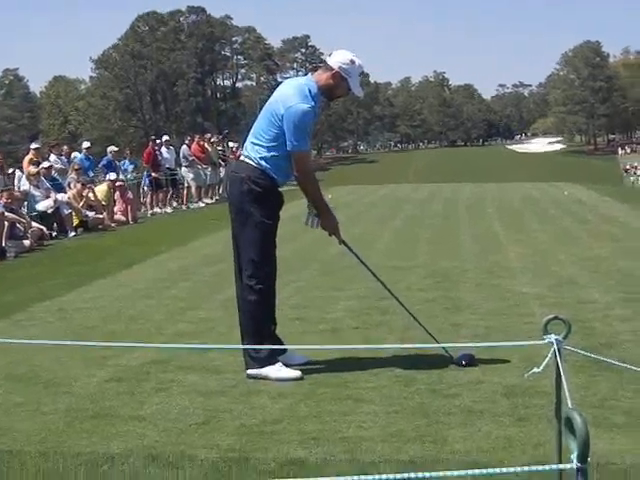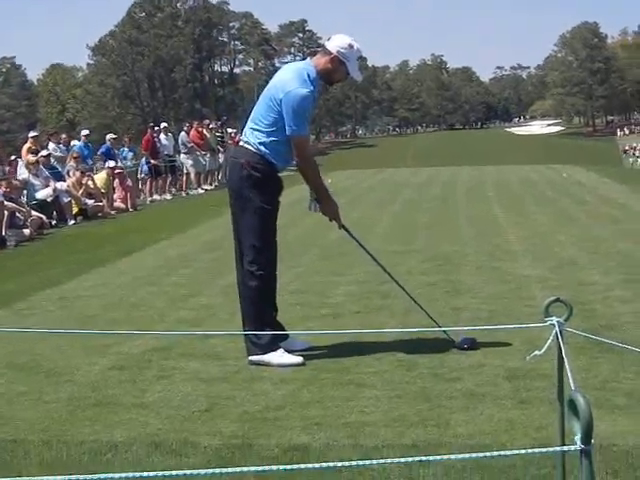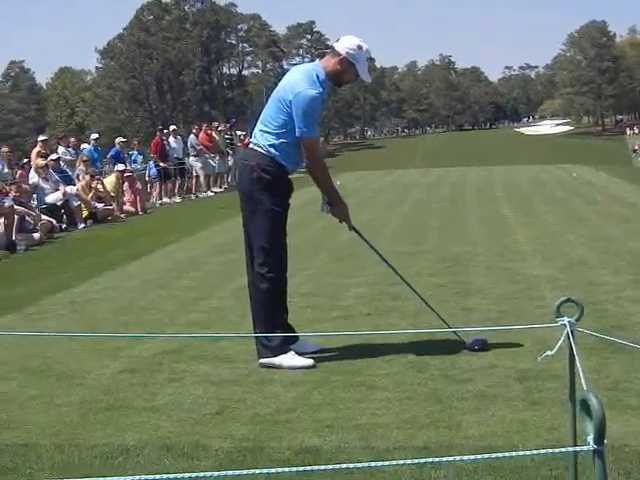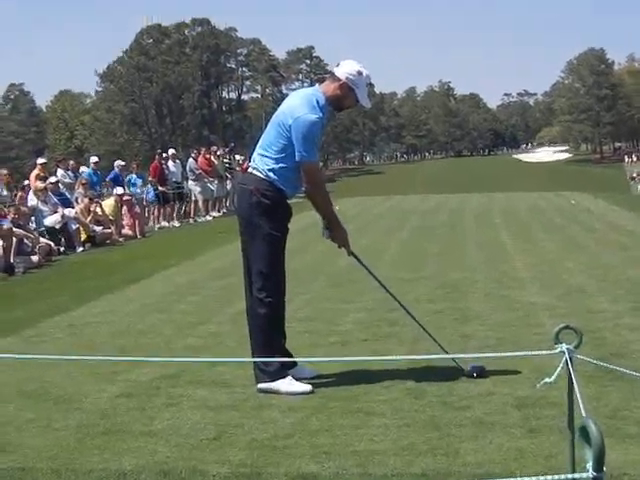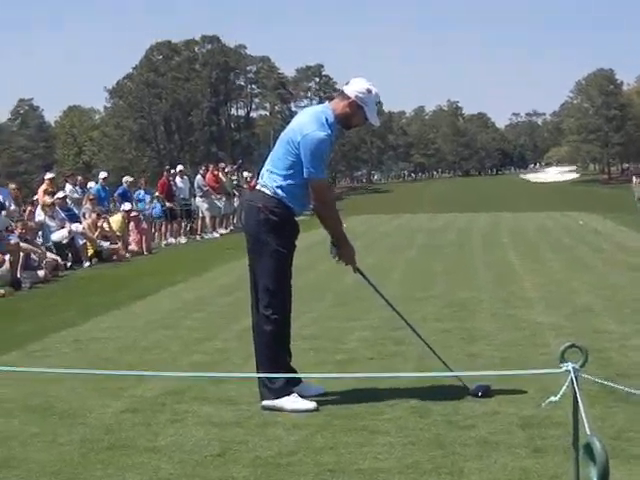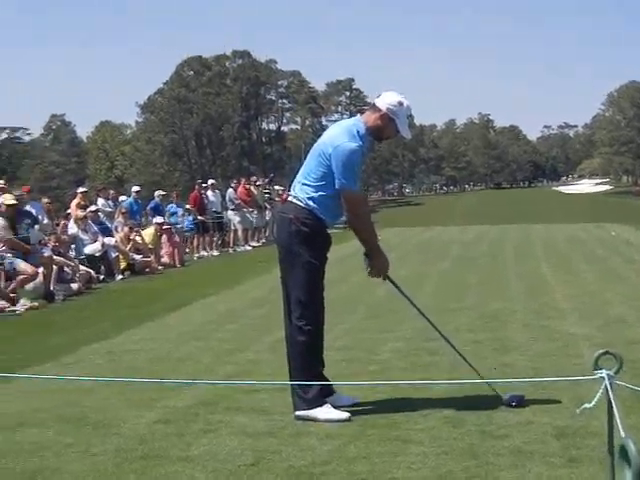
dt=0.1s
person 1, frame 1
left shoulder: (299, 87)
right shoulder: (300, 106)
left elbow: (300, 163)
right elbow: (302, 170)
left wrist: (318, 204)
right wrist: (325, 214)
left hip: (255, 183)
right hip: (253, 185)
left knee: (262, 271)
right knee: (255, 273)
left ankle: (270, 346)
right ankle: (259, 359)
person 1, frame 2
left shoulder: (297, 72)
right shoulder: (299, 90)
left elbow: (300, 148)
right elbow: (302, 155)
left wrist: (319, 190)
right wrist: (325, 199)
left hip: (255, 168)
right hip: (252, 171)
left knee: (263, 256)
right knee: (256, 259)
left ankle: (271, 333)
right ankle: (261, 345)
person 1, frame 3
left shoulder: (307, 73)
right shoulder: (309, 92)
left elbow: (310, 149)
right elbow: (311, 156)
left wrist: (330, 192)
right wrist: (335, 200)
left hip: (266, 171)
right hip: (263, 172)
left knee: (273, 259)
right knee: (266, 261)
left ankle: (282, 335)
right ankle: (272, 348)
person 1, frame 4
left shoulder: (307, 98)
right shoulder: (308, 116)
left elbow: (311, 173)
right elbow: (312, 181)
left wrist: (330, 217)
right wrist: (335, 226)
left hip: (265, 195)
right hip: (262, 197)
left knee: (272, 284)
right knee: (265, 286)
left ankle: (279, 360)
right ankle: (270, 373)
person 1, frame 5
left shoulder: (318, 117)
right shoulder: (317, 133)
left elbow: (323, 189)
right elbow: (320, 199)
left wrist: (339, 235)
right wrist: (342, 243)
left hip: (274, 214)
right hip: (269, 215)
left knee: (278, 301)
right knee: (271, 303)
left ankle: (285, 378)
right ankle: (274, 390)
person 1, frame 6
left shoulder: (351, 131)
right shoulder: (348, 145)
left elbow: (358, 200)
right elbow: (353, 210)
left wrist: (374, 246)
right wrist: (375, 254)
left hip: (306, 225)
right hip: (301, 226)
left knee: (311, 312)
right knee: (304, 314)
left ankle: (317, 389)
right ankle: (307, 400)
